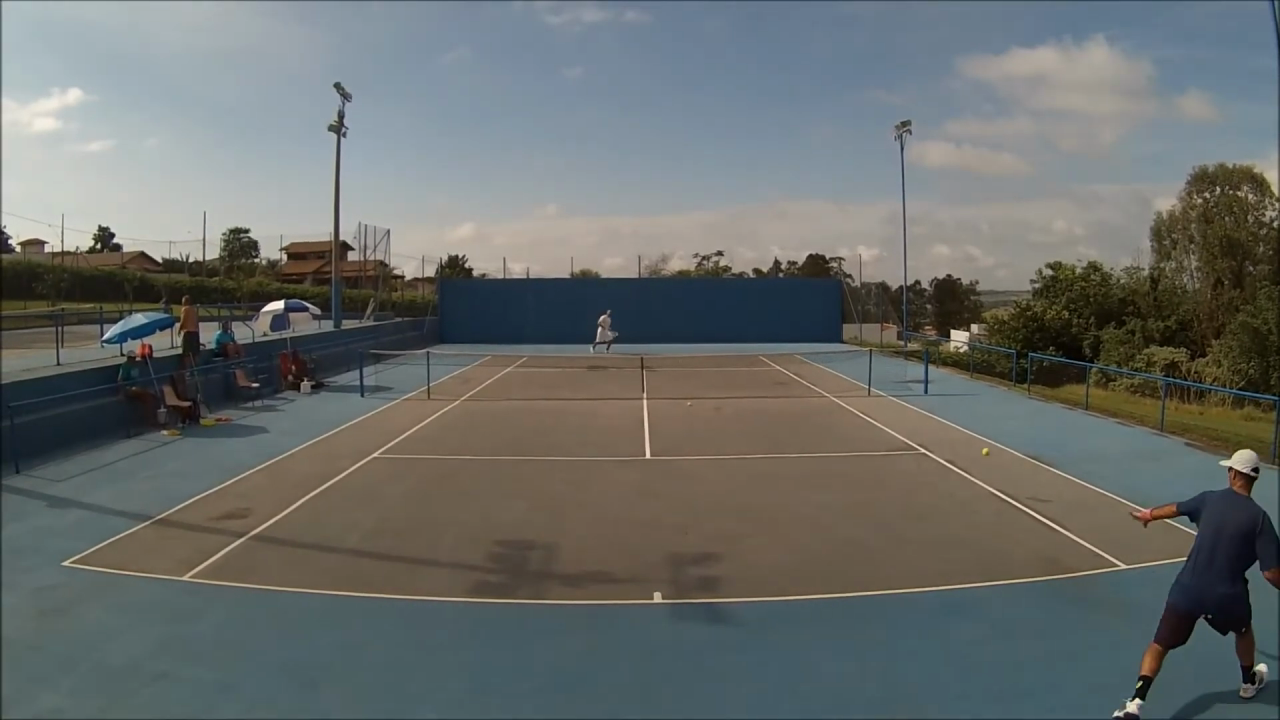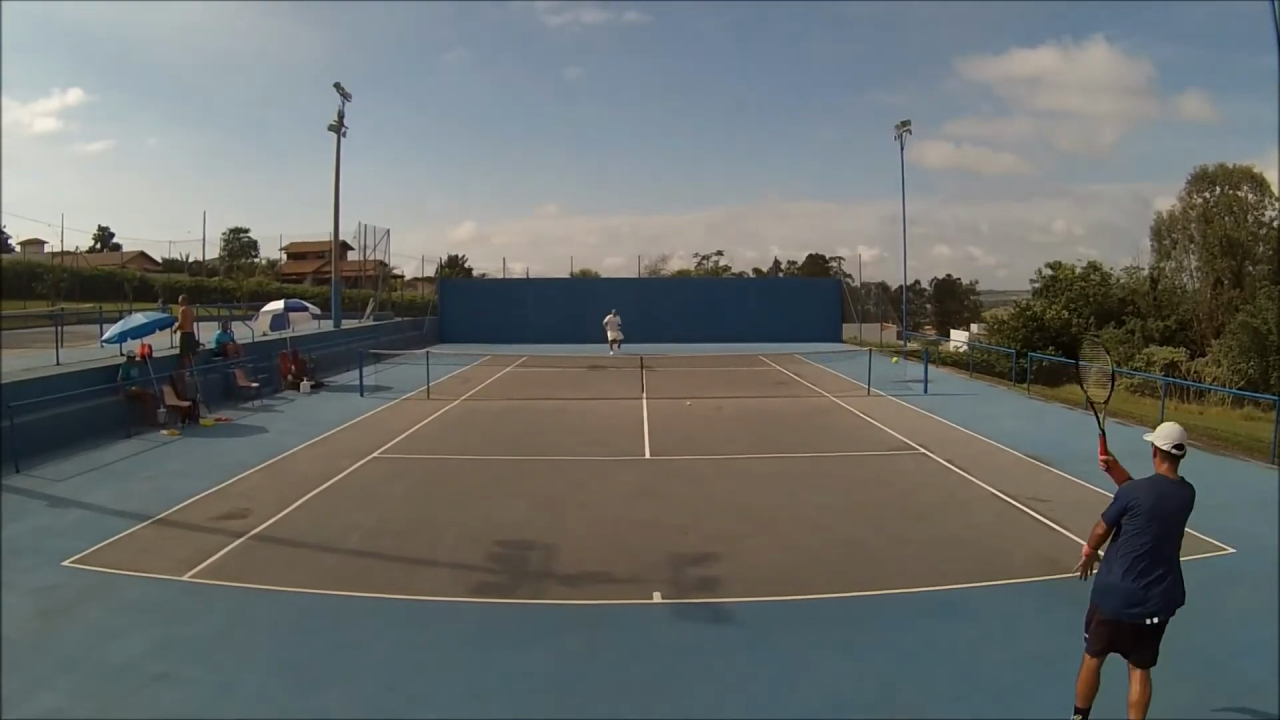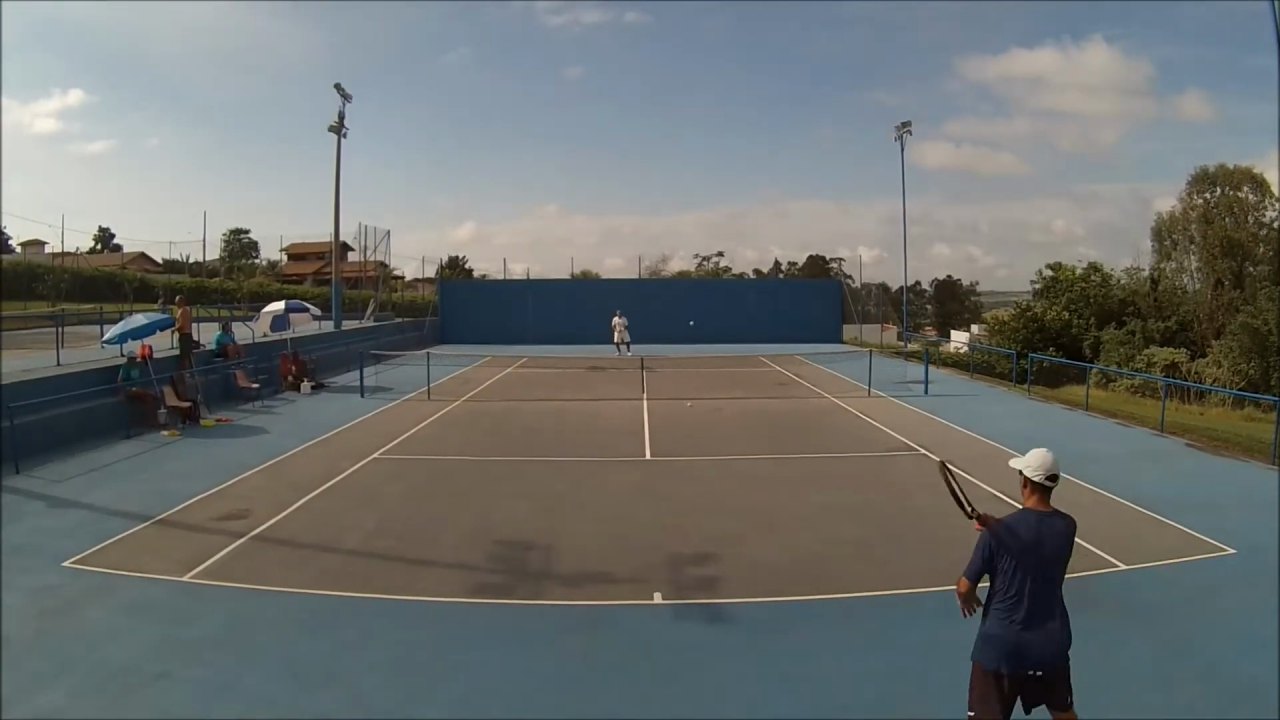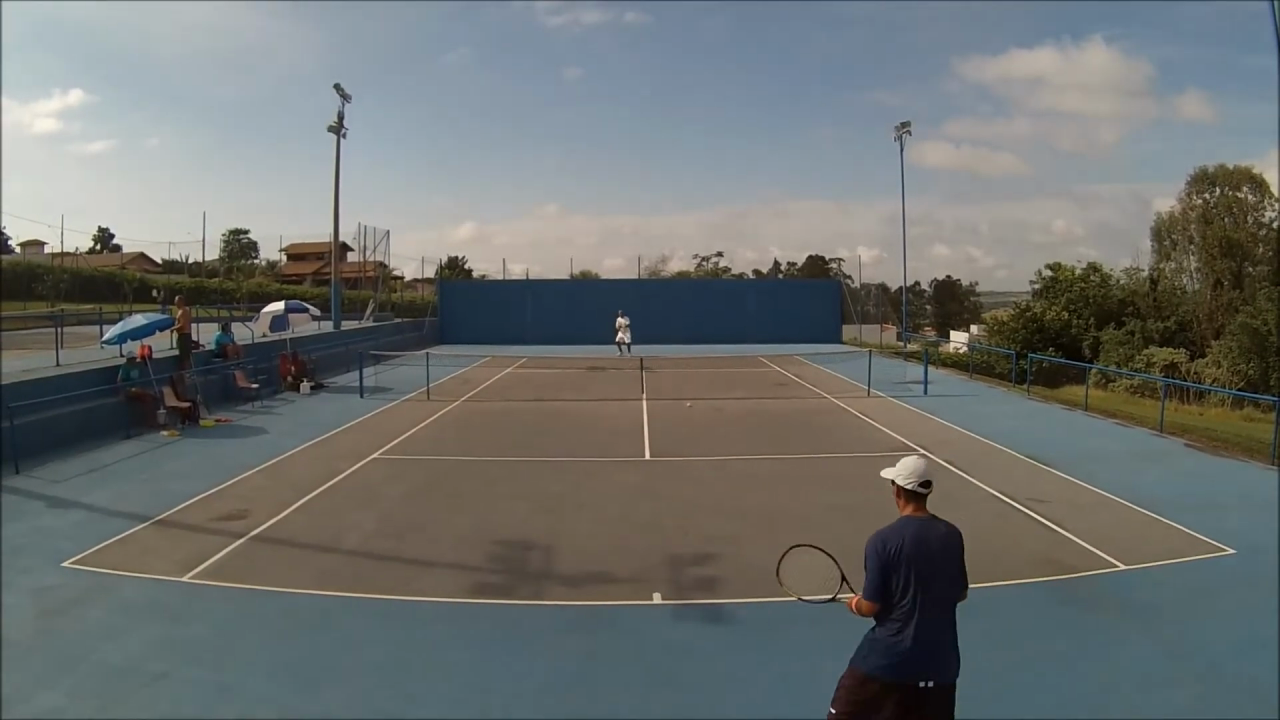
dt=0.4s
person 1, frame 1
left shoulder: (1209, 499)
left elbow: (1172, 509)
left wrist: (1146, 514)
left hip: (1188, 591)
right hip: (1227, 596)
left knee: (1157, 647)
right knee: (1242, 631)
right ankle: (1249, 683)
person 1, frame 2
left shoulder: (1133, 493)
right shoulder: (1186, 493)
left elbow: (1100, 533)
left wrist: (1088, 552)
right wrist: (1115, 468)
left hip: (1117, 592)
right hip: (1158, 597)
left knee: (1093, 657)
right knee: (1140, 670)
person 1, frame 3
left shoulder: (998, 533)
right shoulder: (1067, 527)
left elbow: (964, 588)
left wrist: (968, 602)
left hip: (1000, 647)
right hip: (1050, 643)
person 1, frame 4
left shoulder: (882, 541)
right shoulder: (952, 536)
left elbow: (869, 608)
right elbow: (960, 594)
left wrist: (854, 604)
left hip: (886, 658)
right hip: (938, 658)
